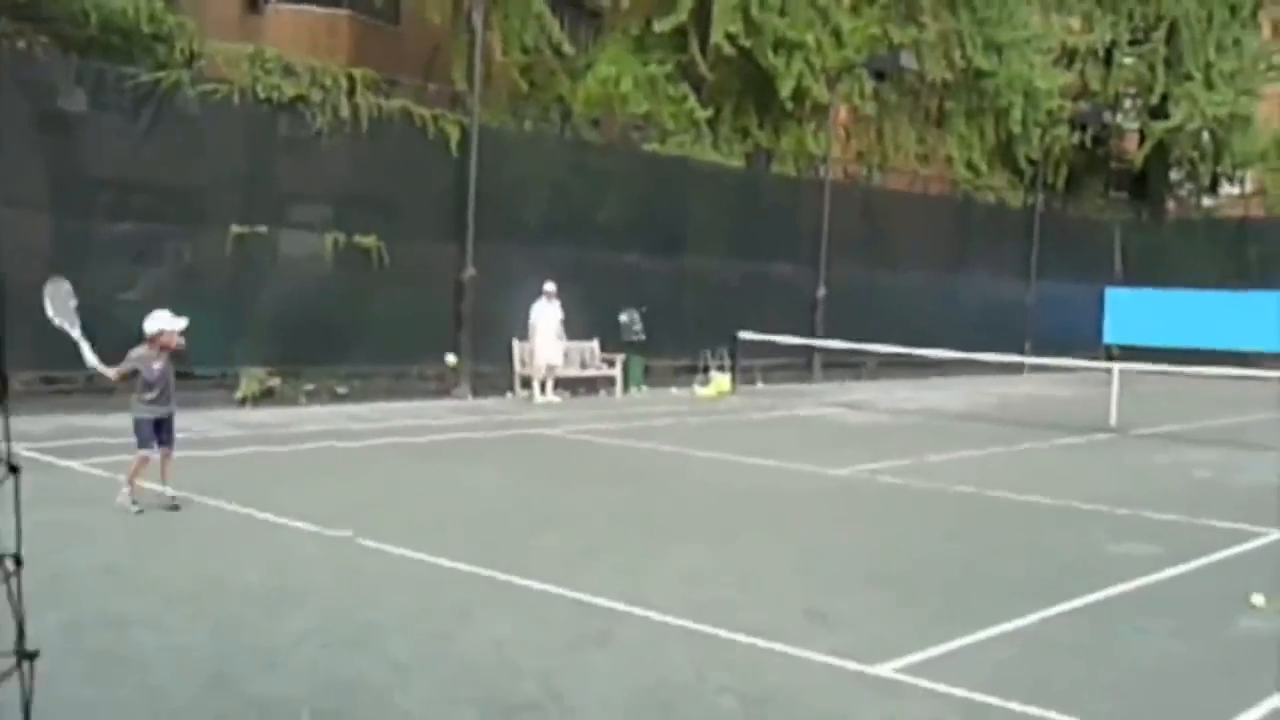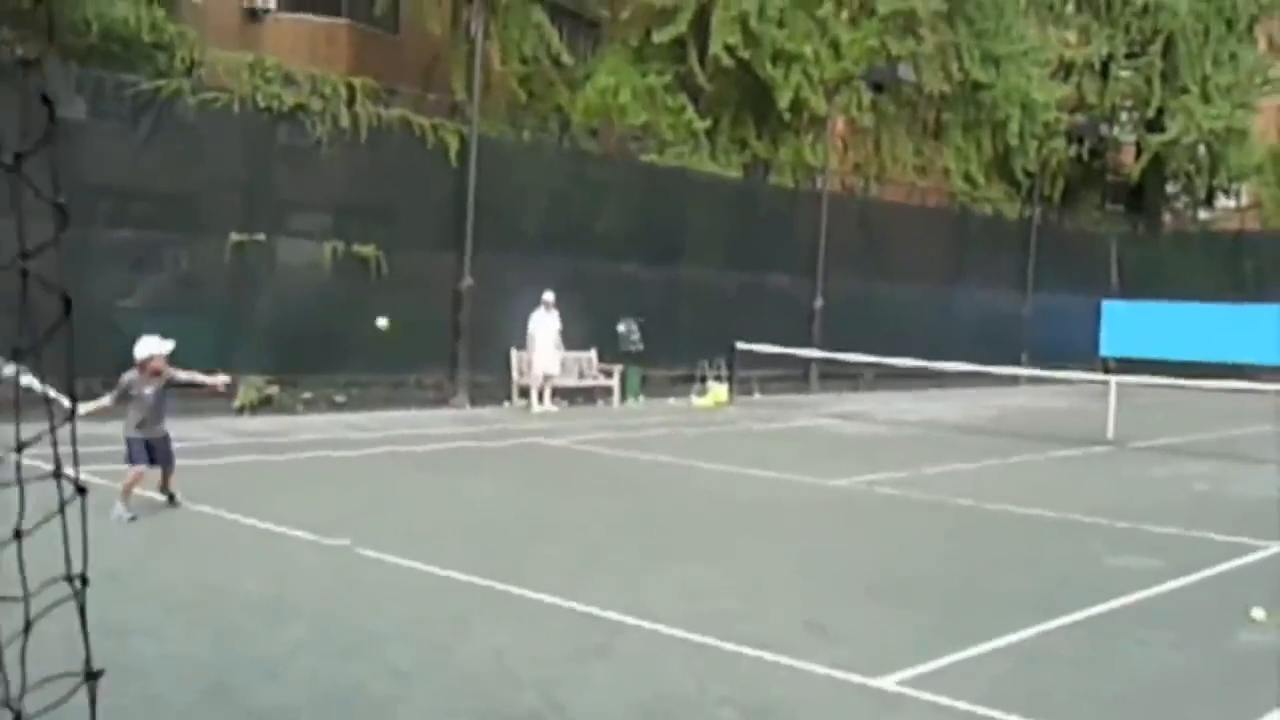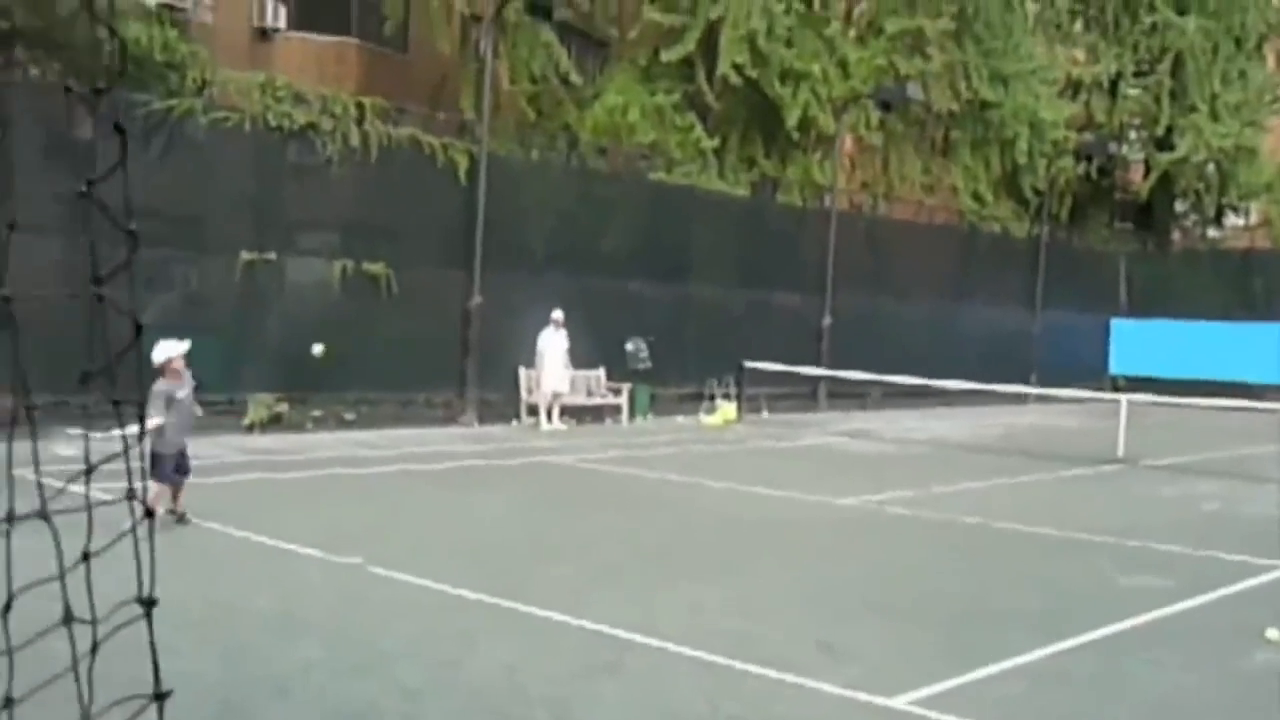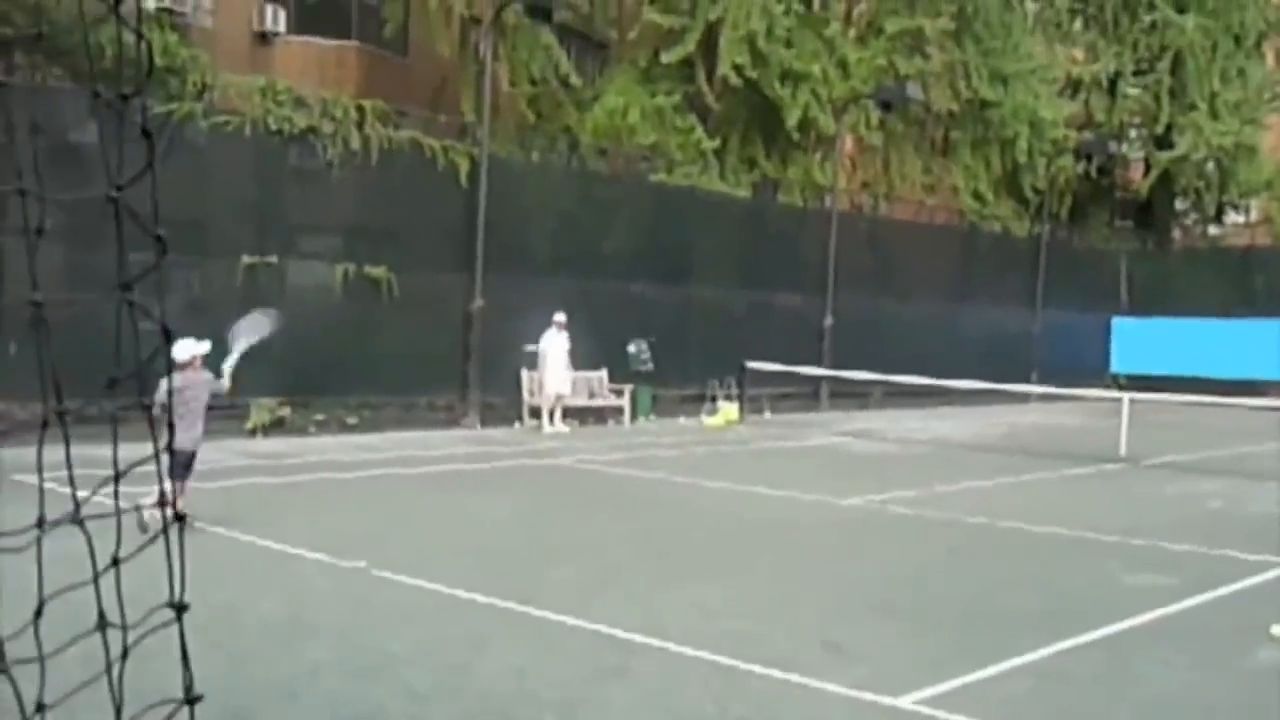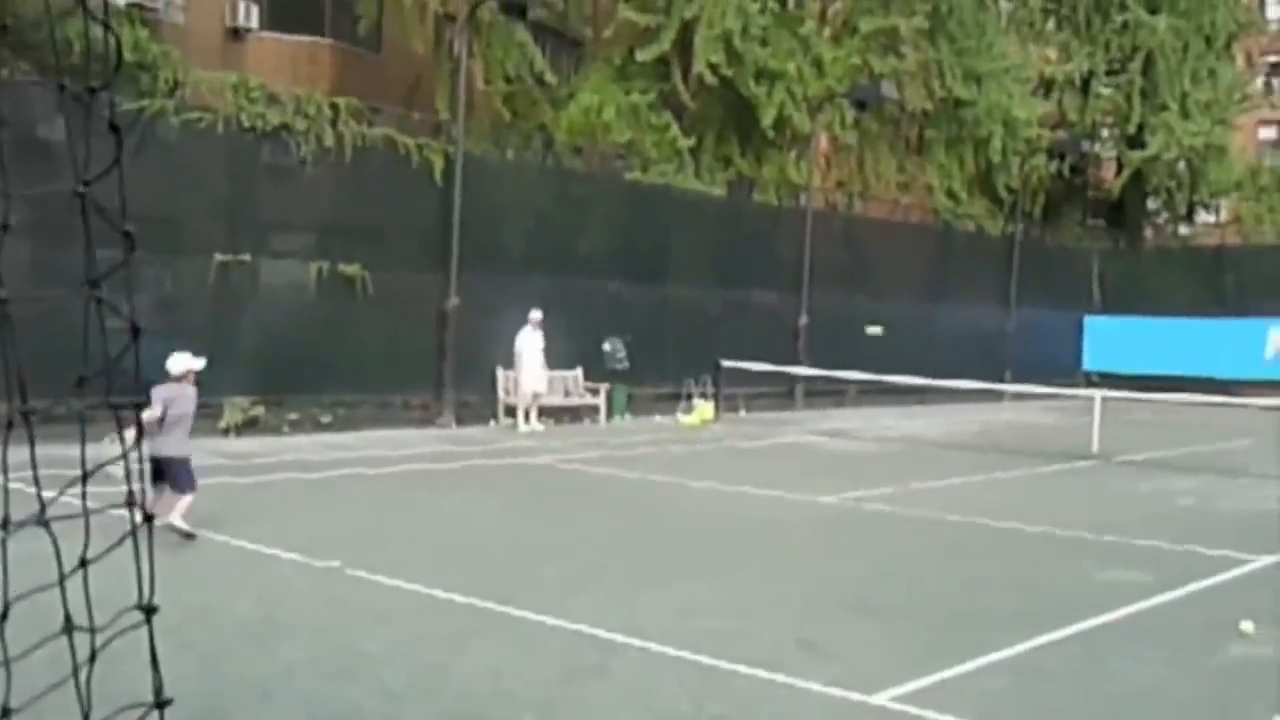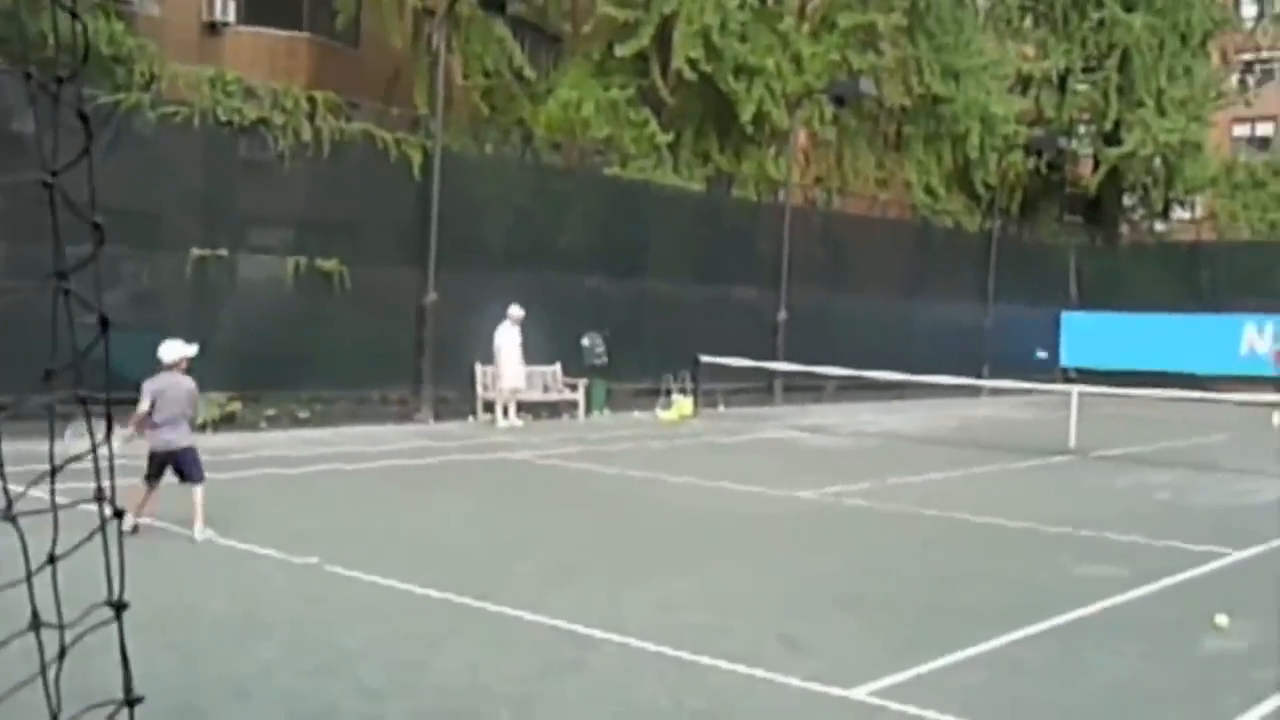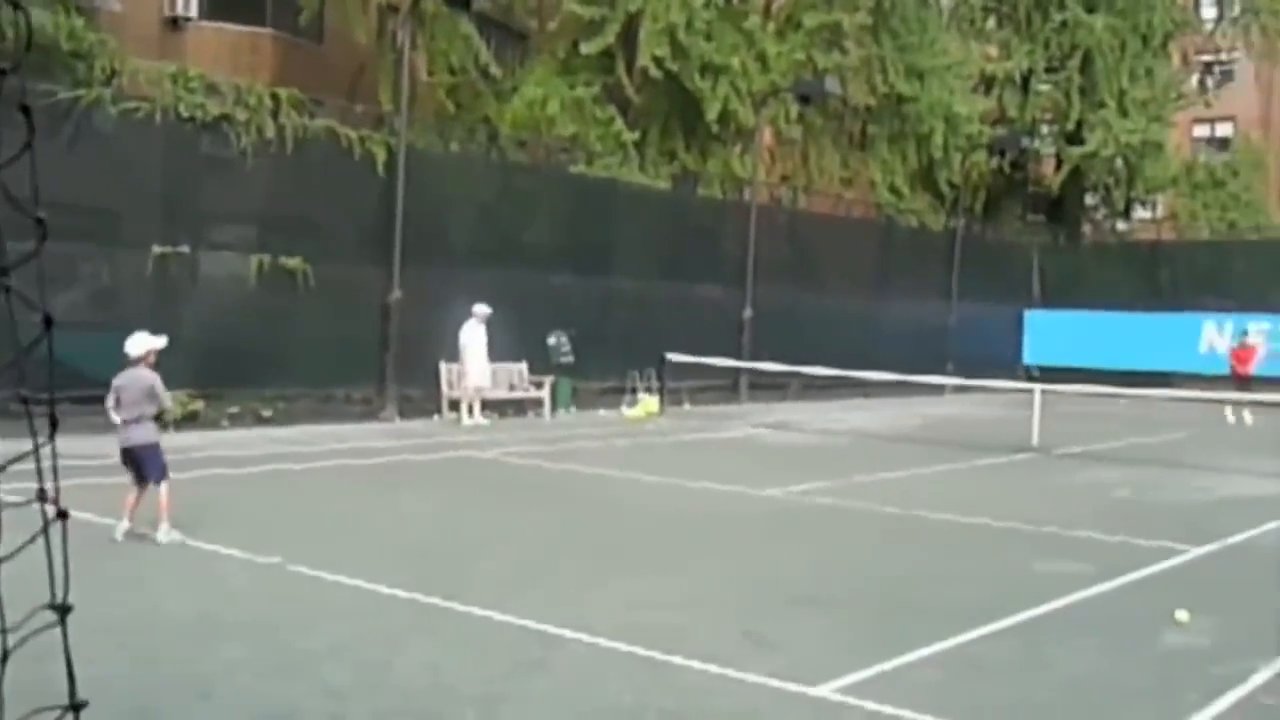
dt=0.2s
person 1, frame 1
left shoulder: (168, 349)
right shoulder: (137, 355)
left elbow: (179, 342)
right elbow: (117, 375)
left wrist: (175, 341)
right wrist: (105, 370)
left hip: (165, 410)
right hip: (144, 412)
left knee: (167, 451)
right knee: (145, 454)
left ankle: (167, 493)
right ankle: (128, 491)
person 1, frame 2
left shoulder: (166, 373)
right shoulder: (130, 380)
left elbow: (188, 376)
right elbow: (112, 399)
left wrist: (212, 380)
right wrist: (86, 407)
left hip: (157, 432)
right hip: (135, 433)
left knee: (168, 465)
right knee: (137, 471)
left ankle: (166, 489)
right ankle: (122, 505)
person 1, frame 3
left shoulder: (186, 377)
right shoulder: (161, 389)
right elbow: (155, 419)
left wrist: (194, 408)
left hip: (178, 443)
right hip: (165, 447)
left knee: (182, 476)
right knee: (162, 486)
left ankle: (177, 508)
person 1, frame 4
left shoulder: (168, 381)
right shoulder: (205, 377)
left elbow: (157, 410)
right elbow: (222, 388)
right wrist: (226, 376)
left hip: (174, 440)
right hip: (187, 442)
left knee: (180, 480)
right knee: (175, 484)
left ankle: (177, 511)
right ankle: (147, 506)
person 1, frame 5
left shoulder: (159, 391)
right shoulder: (192, 392)
left elbow: (155, 414)
left wrist: (136, 431)
left hip: (157, 451)
right hip: (177, 453)
left knee: (160, 488)
right knee: (187, 494)
right ankle: (175, 518)
person 1, frame 6
left shoulder: (150, 384)
right shoulder: (189, 384)
left elbow: (142, 410)
left wrist: (133, 428)
left hip: (157, 444)
right hip: (182, 442)
left knee: (150, 484)
right knee: (197, 484)
left ankle: (131, 520)
right ankle: (199, 529)
person 1, frame 7
left shoulder: (118, 379)
right shoulder: (151, 378)
left elbow: (110, 407)
right elbow: (166, 405)
left hip: (125, 440)
right hip: (145, 438)
left knee: (141, 484)
right knee: (161, 481)
left ankle: (124, 526)
right ankle: (164, 528)
